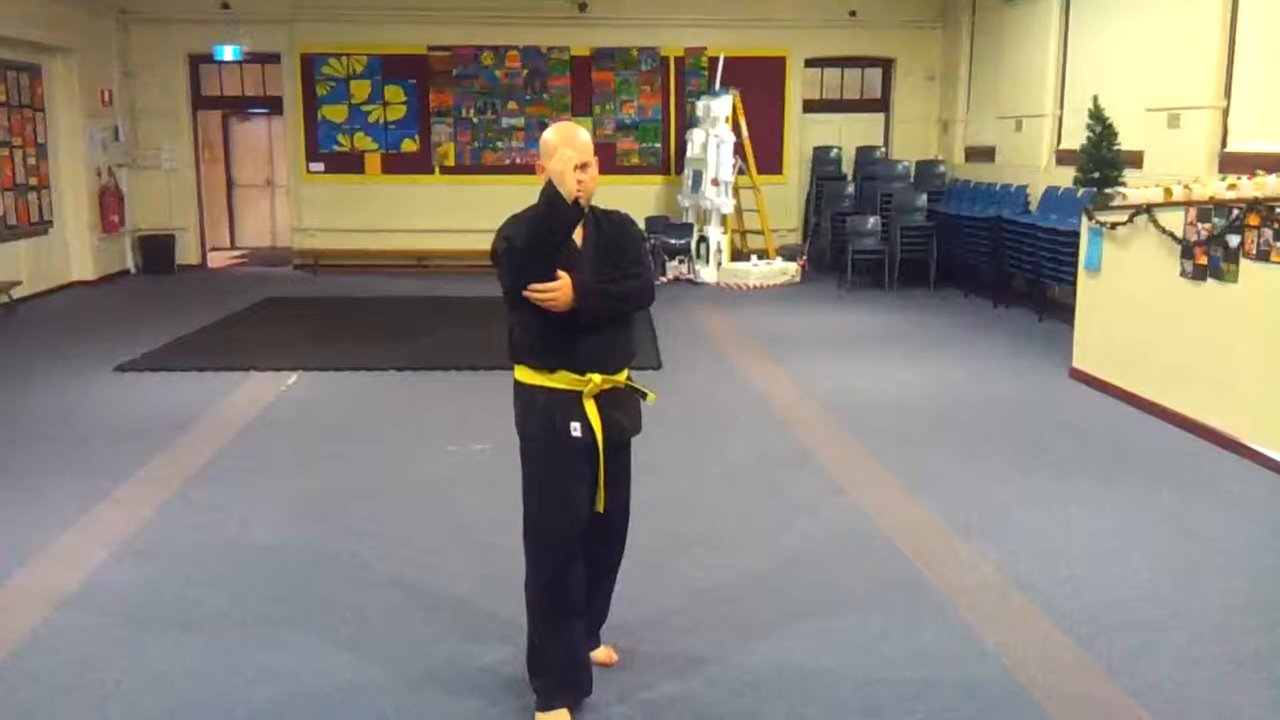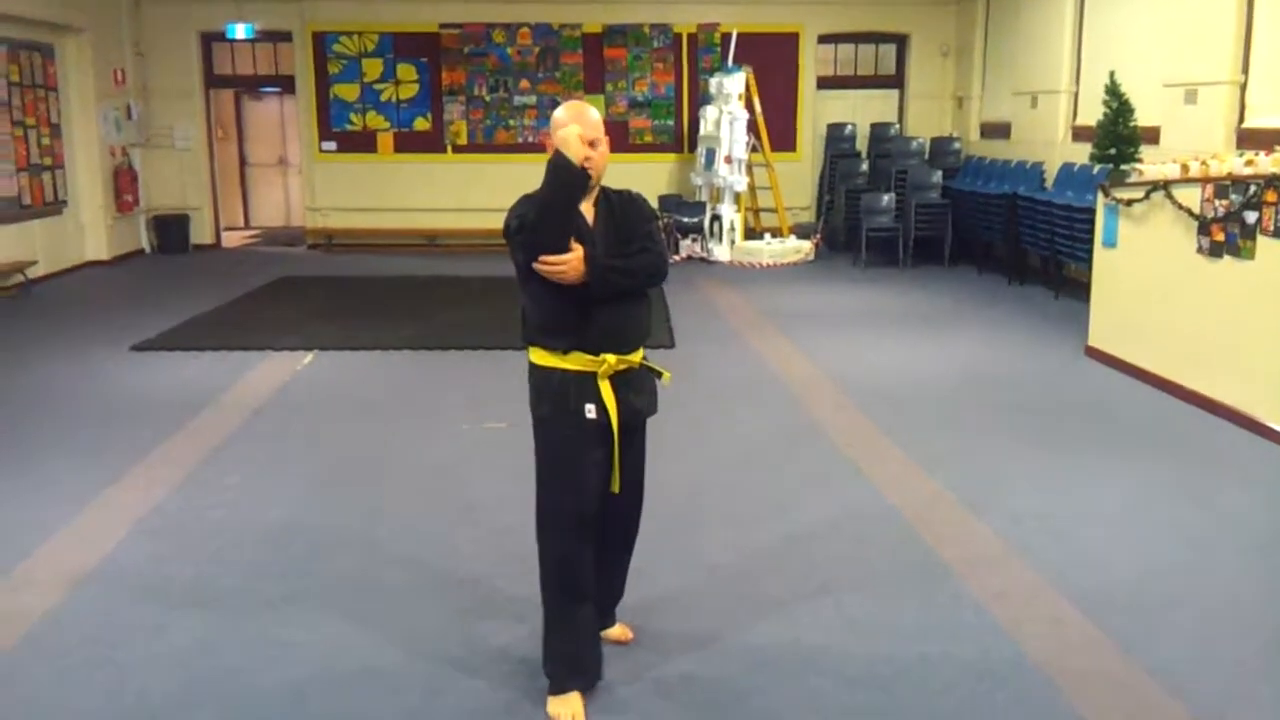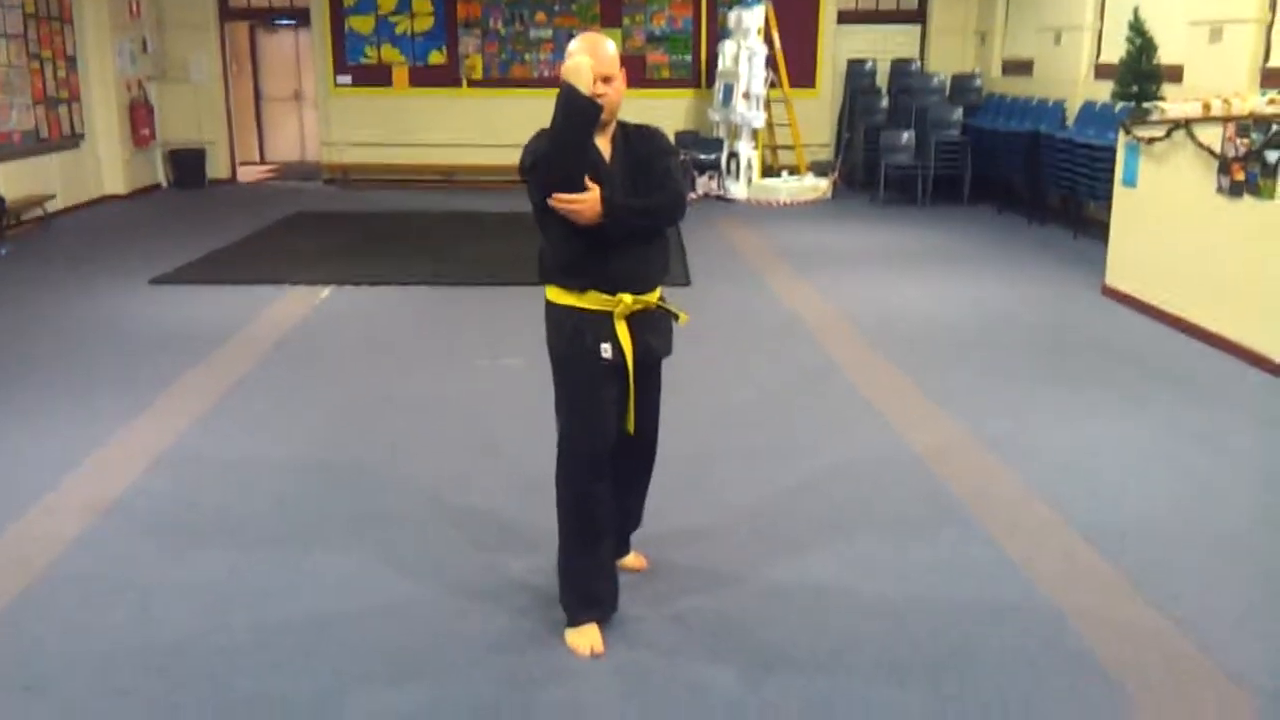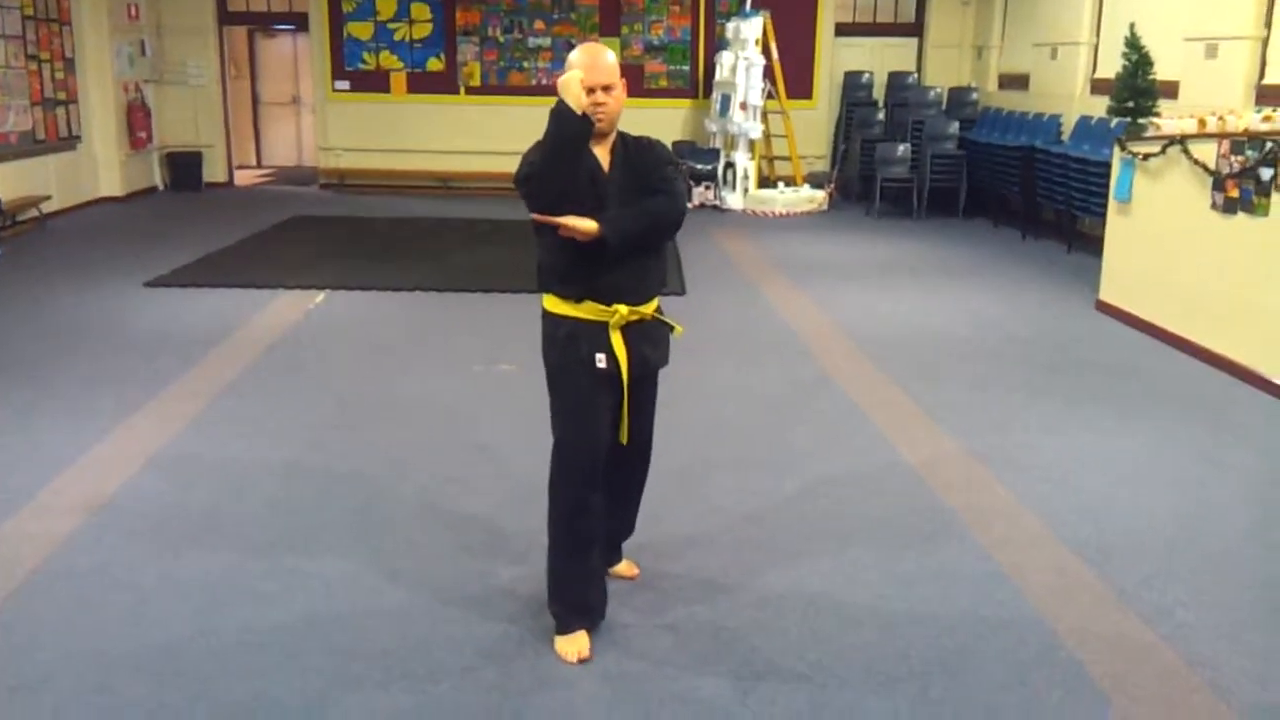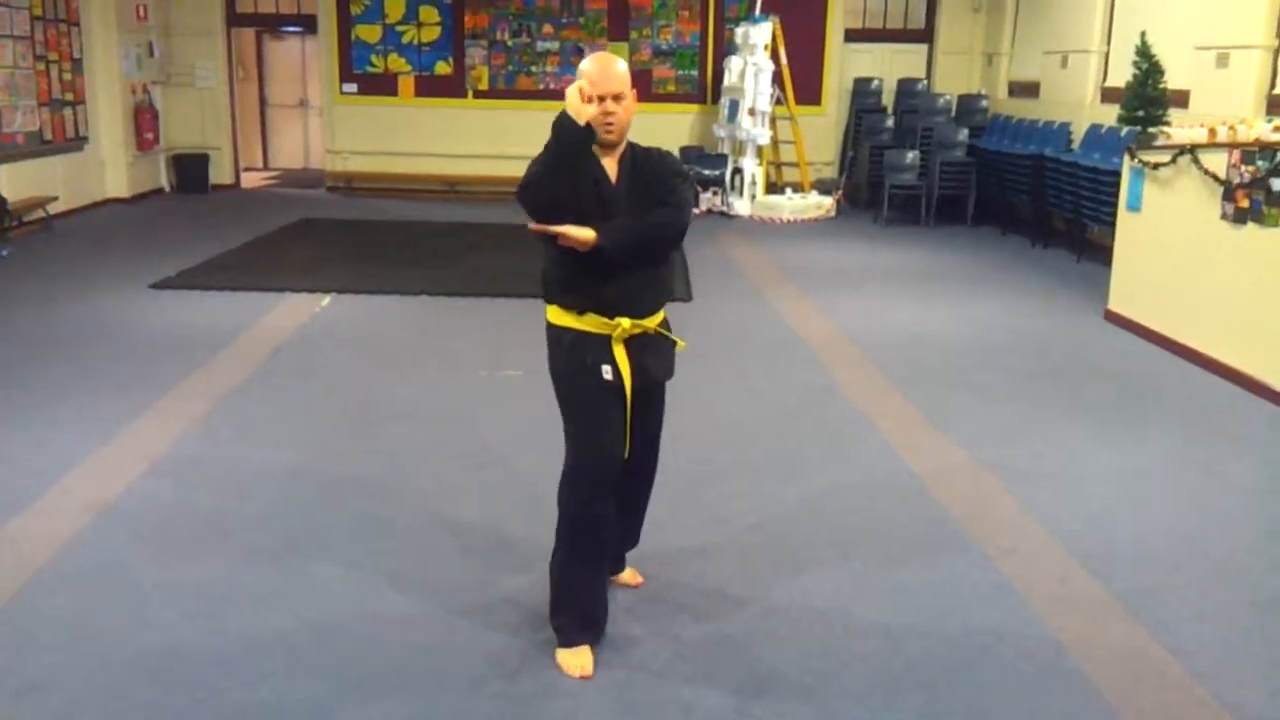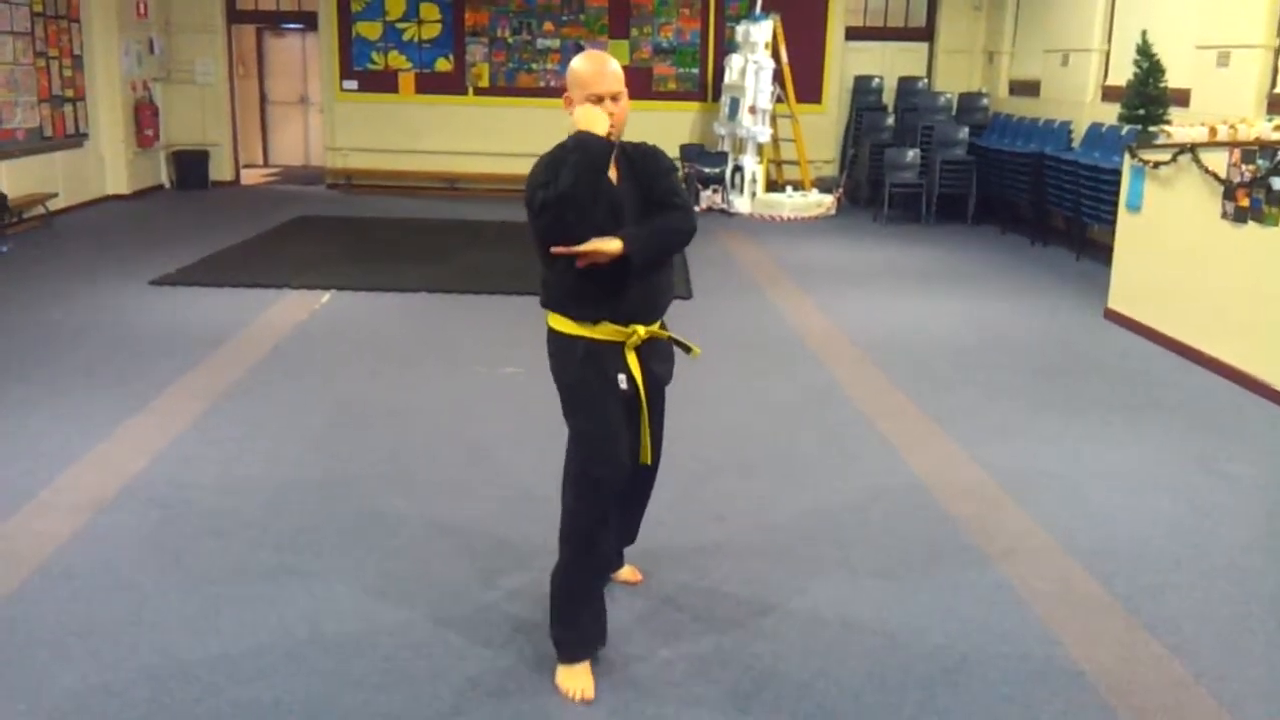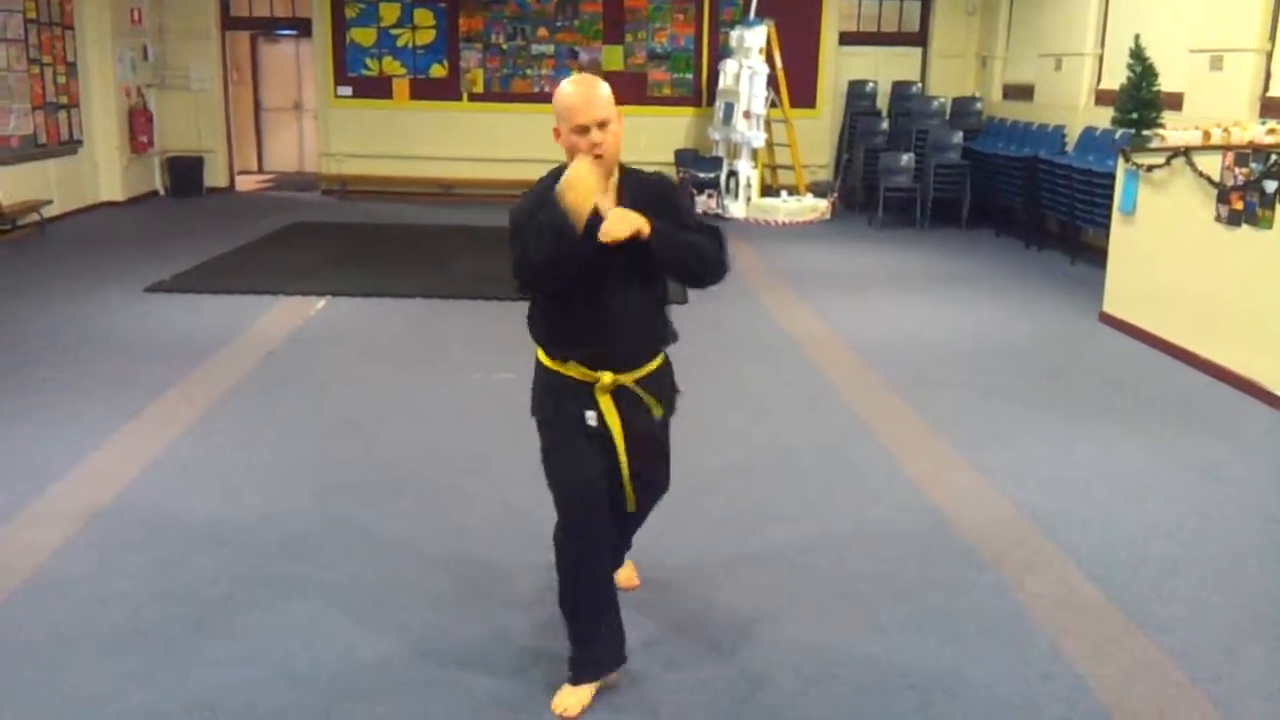
dt=0.7s
person 1, frame 1
left shoulder: (619, 228)
right shoulder: (521, 231)
left elbow: (642, 288)
right elbow: (528, 268)
left wrist: (580, 296)
right wrist: (558, 195)
left hip: (610, 399)
right hip: (549, 404)
left knee: (604, 529)
right knee: (554, 537)
left ankle: (583, 634)
person 1, frame 2
left shoulder: (631, 208)
right shoulder: (531, 211)
left elbow: (654, 264)
right elbow: (543, 245)
left wrist: (591, 269)
right wrist: (564, 165)
left hip: (626, 380)
right hip: (563, 385)
left knee: (619, 508)
right knee: (566, 520)
left ankle: (599, 611)
person 1, frame 3
left shoulder: (649, 145)
right shoulder: (548, 147)
left elbow: (671, 204)
right elbow: (558, 182)
left wrist: (607, 211)
right wrist: (574, 99)
left hip: (642, 319)
right hip: (580, 323)
left knee: (635, 443)
right knee: (586, 453)
left ankle: (614, 541)
right ankle: (584, 603)
person 1, frame 4
left shoulder: (650, 156)
right shoulder: (549, 155)
left elbow: (669, 213)
right elbow: (544, 195)
left wrist: (600, 229)
right wrist: (567, 114)
left hip: (639, 328)
right hip: (575, 331)
left knee: (629, 450)
right knee: (579, 459)
left ankle: (606, 548)
right ankle: (573, 610)
person 1, frame 5
left shoulder: (660, 167)
right shoulder: (560, 164)
left elbow: (670, 225)
right elbow: (540, 203)
left wrist: (597, 237)
right wrist: (570, 126)
left hip: (644, 339)
right hip: (581, 341)
left knee: (636, 461)
right knee: (591, 468)
left ankle: (610, 556)
right ankle: (575, 623)
person 1, frame 6
left shoulder: (650, 162)
right shoulder: (554, 170)
left elbow: (680, 223)
right elbow: (570, 228)
left wrist: (620, 246)
right wrist: (587, 144)
left hip: (644, 340)
right hip: (584, 346)
left knee: (638, 461)
right knee: (593, 475)
left ankle: (608, 554)
right ankle: (574, 643)
person 1, frame 7
left shoulder: (656, 192)
right shoulder: (541, 203)
left elbow: (711, 263)
right elbow: (533, 278)
left wrist: (648, 229)
right wrist: (576, 221)
left hip: (642, 380)
right hip: (569, 386)
left knee: (640, 487)
right knee: (581, 510)
left ankle: (607, 555)
right ankle: (593, 659)
